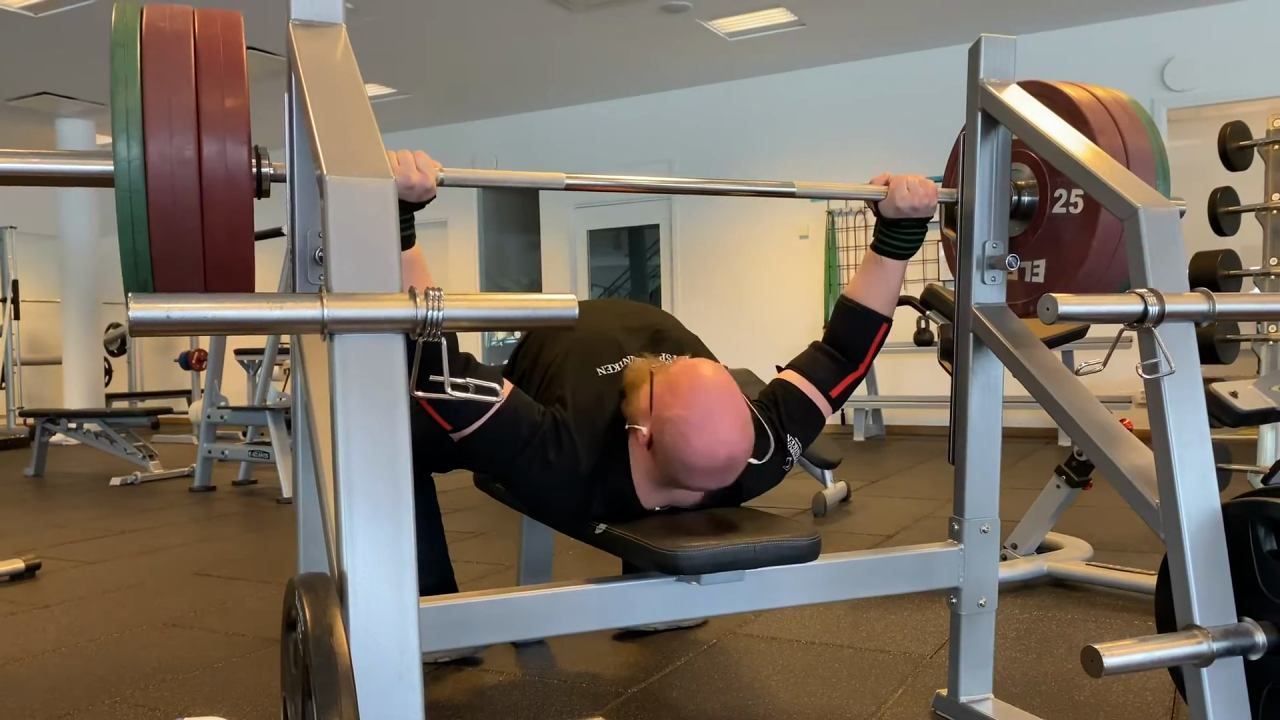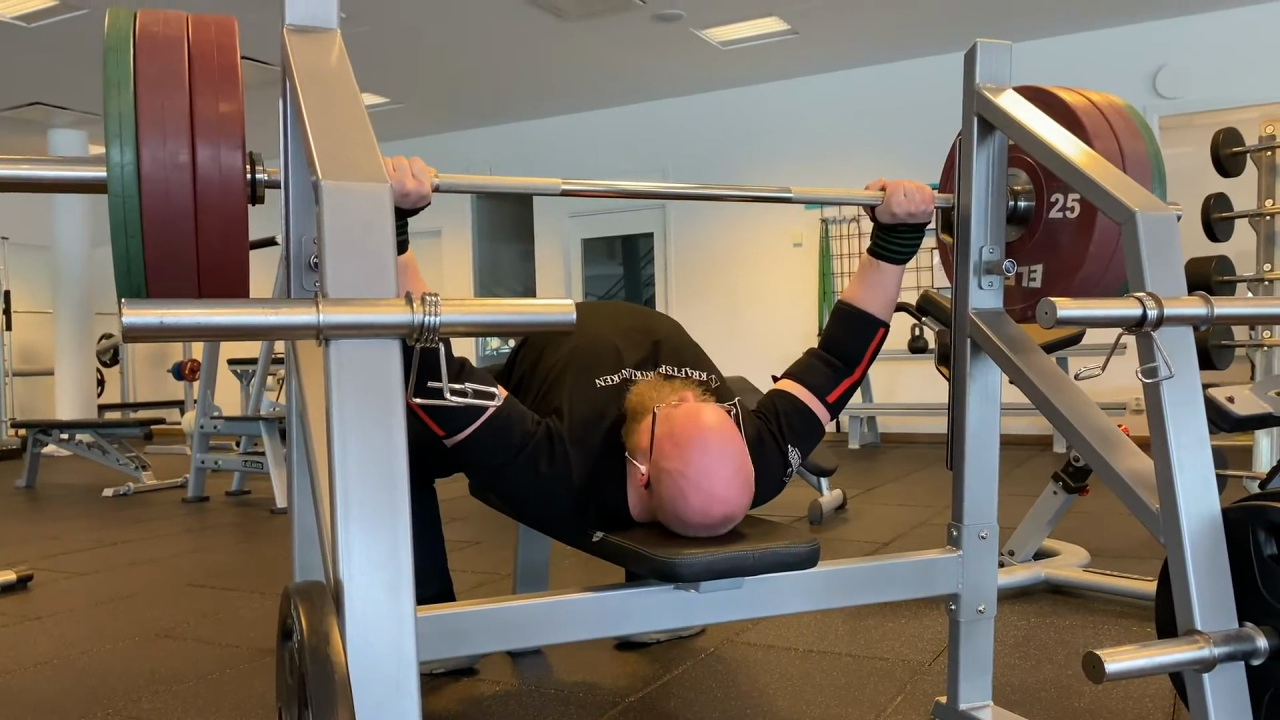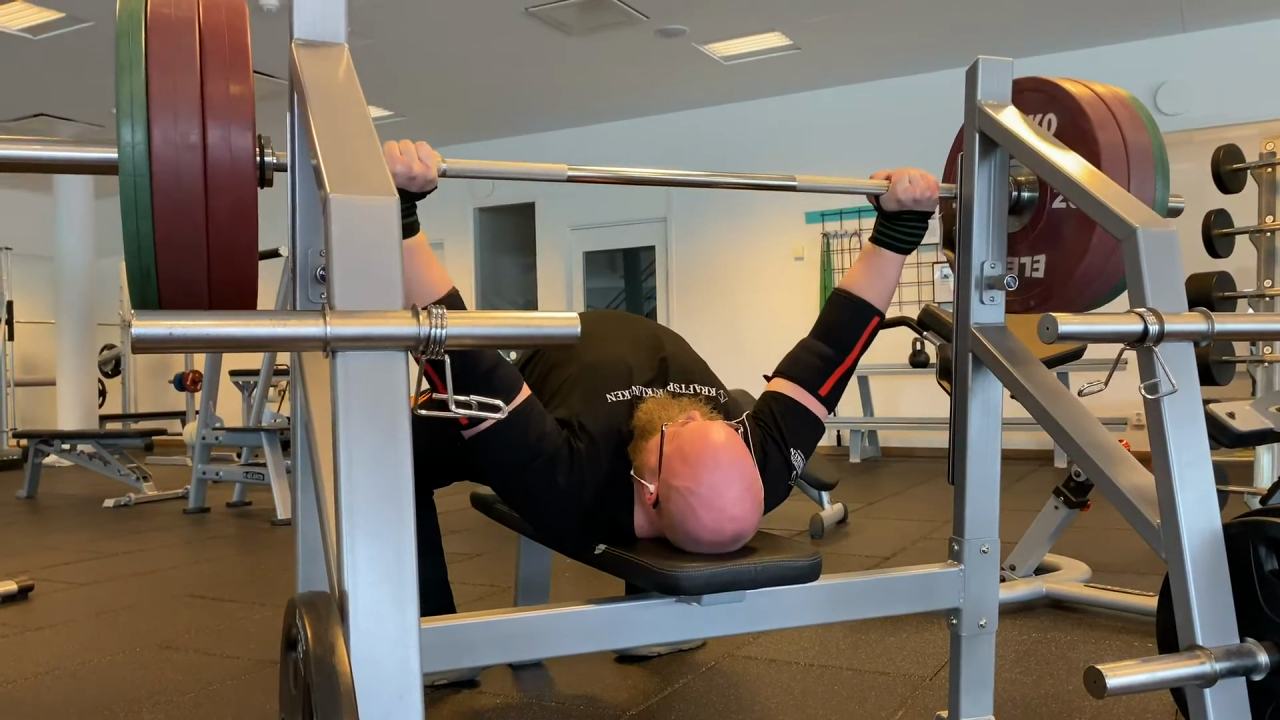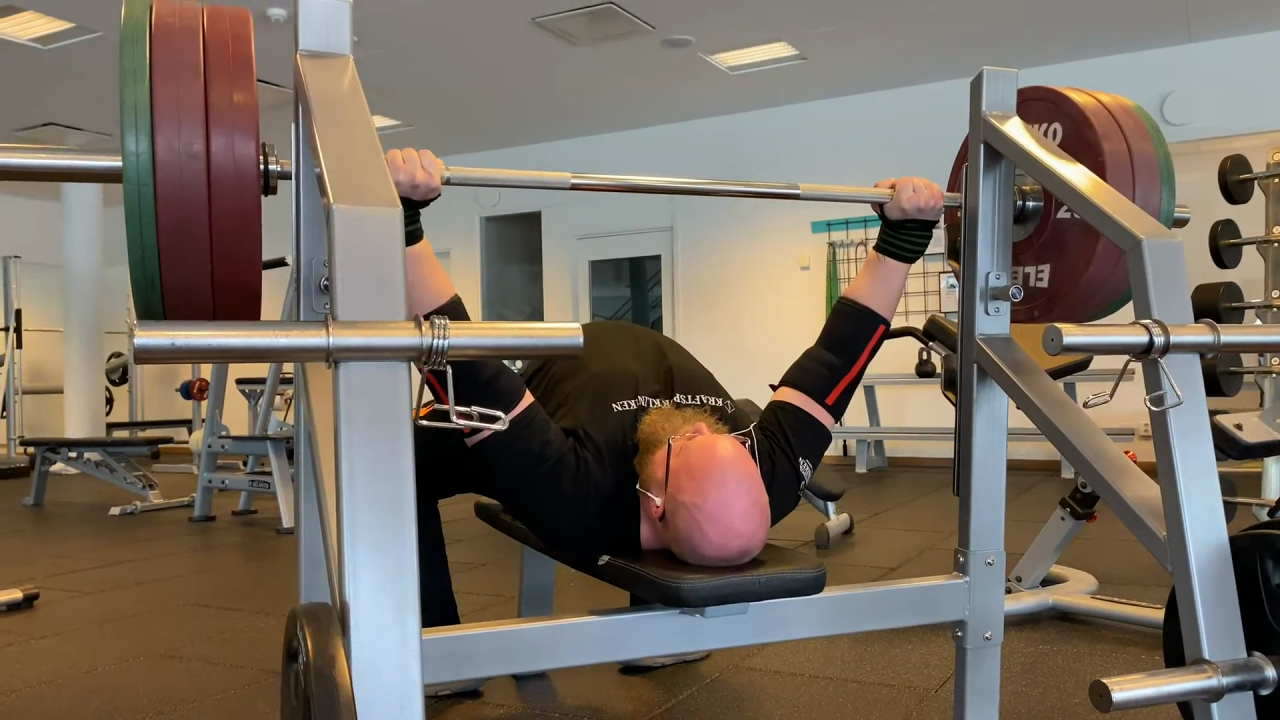
dt=1s
person 1, frame 1
left shoulder: (558, 472)
right shoulder: (754, 465)
left elbow: (433, 367)
right elbow: (845, 354)
left wrist: (401, 218)
right wrist: (899, 233)
person 1, frame 2
left shoulder: (555, 479)
right shoulder: (762, 465)
left elbow: (428, 370)
right elbow: (842, 357)
left wrist: (393, 223)
right wrist: (896, 237)
person 1, frame 3
left shoulder: (566, 489)
right shoulder: (766, 471)
left elbow: (457, 357)
right elbow: (834, 348)
left wrist: (402, 209)
right wrist: (899, 228)
person 1, frame 4
left shoulder: (574, 502)
right shoulder: (771, 481)
left elbow: (464, 369)
right elbow: (839, 358)
left wrist: (405, 214)
right wrist: (905, 233)
